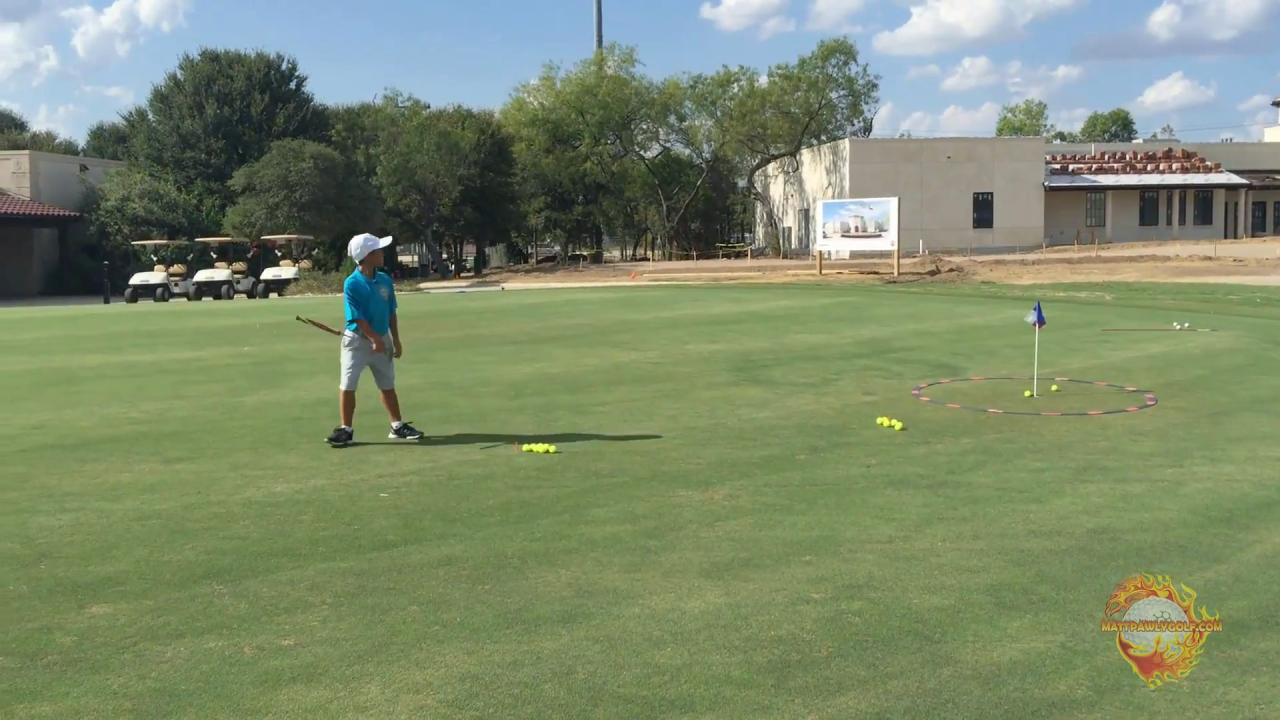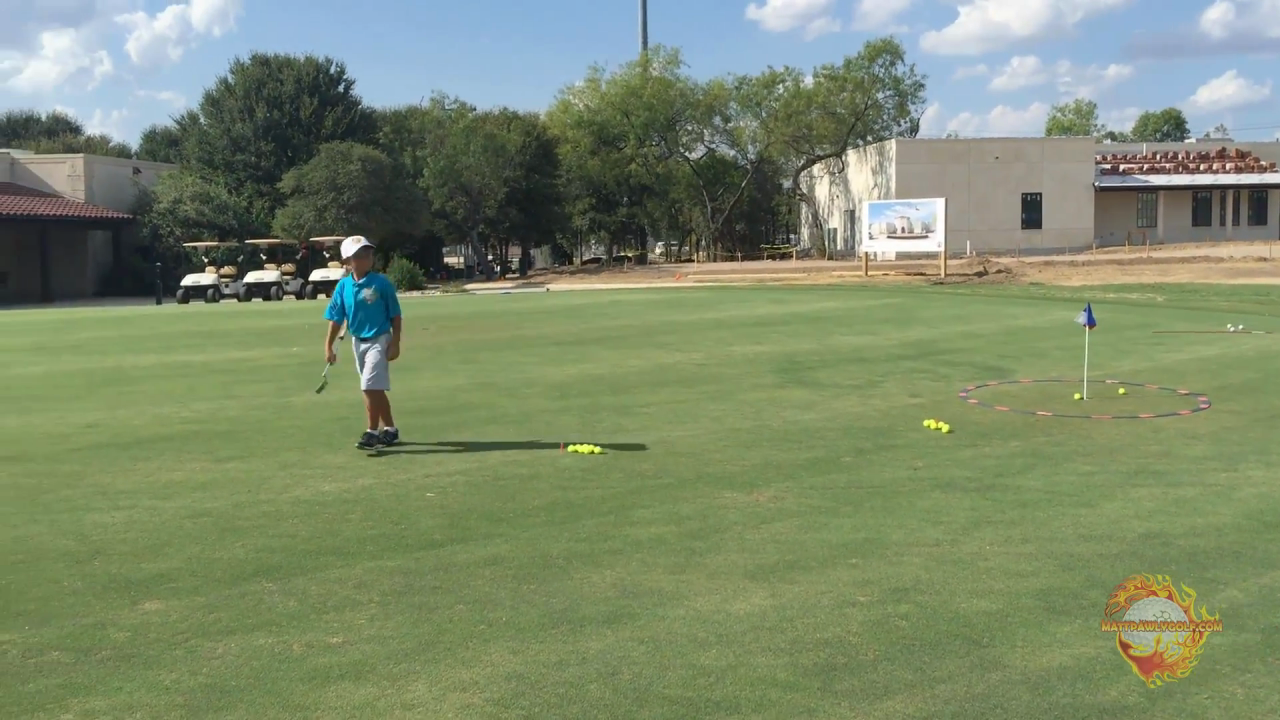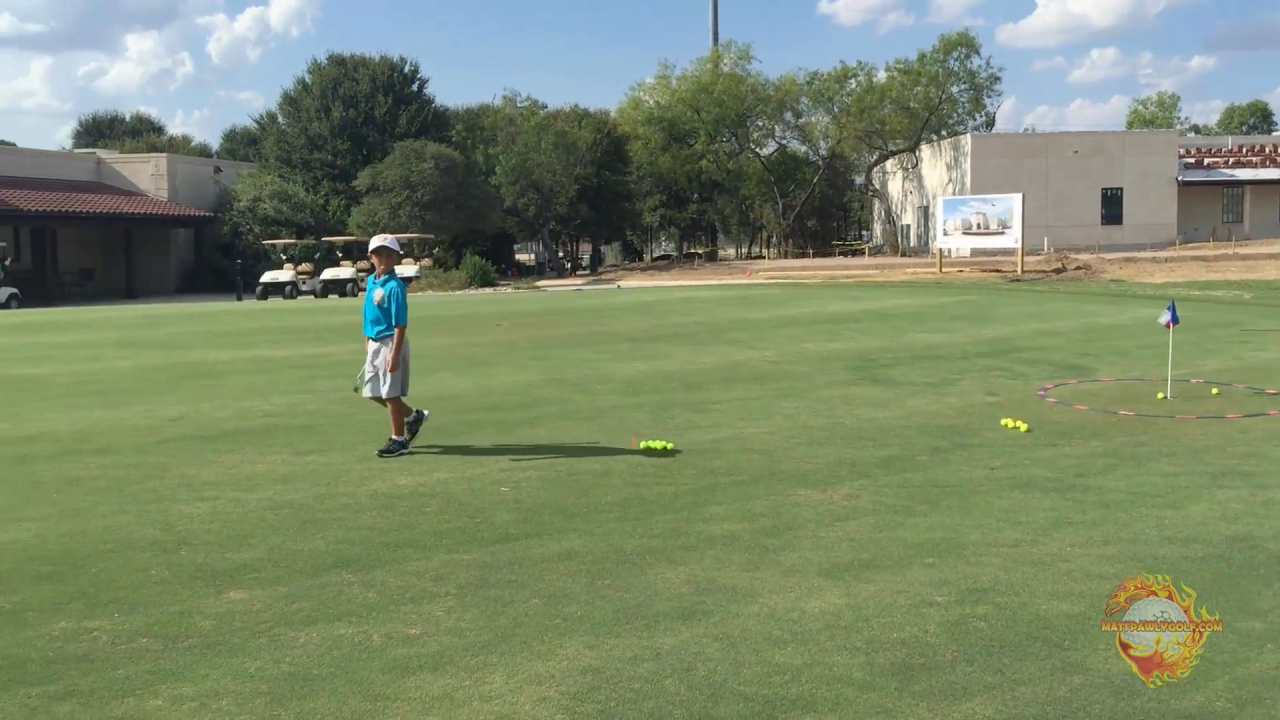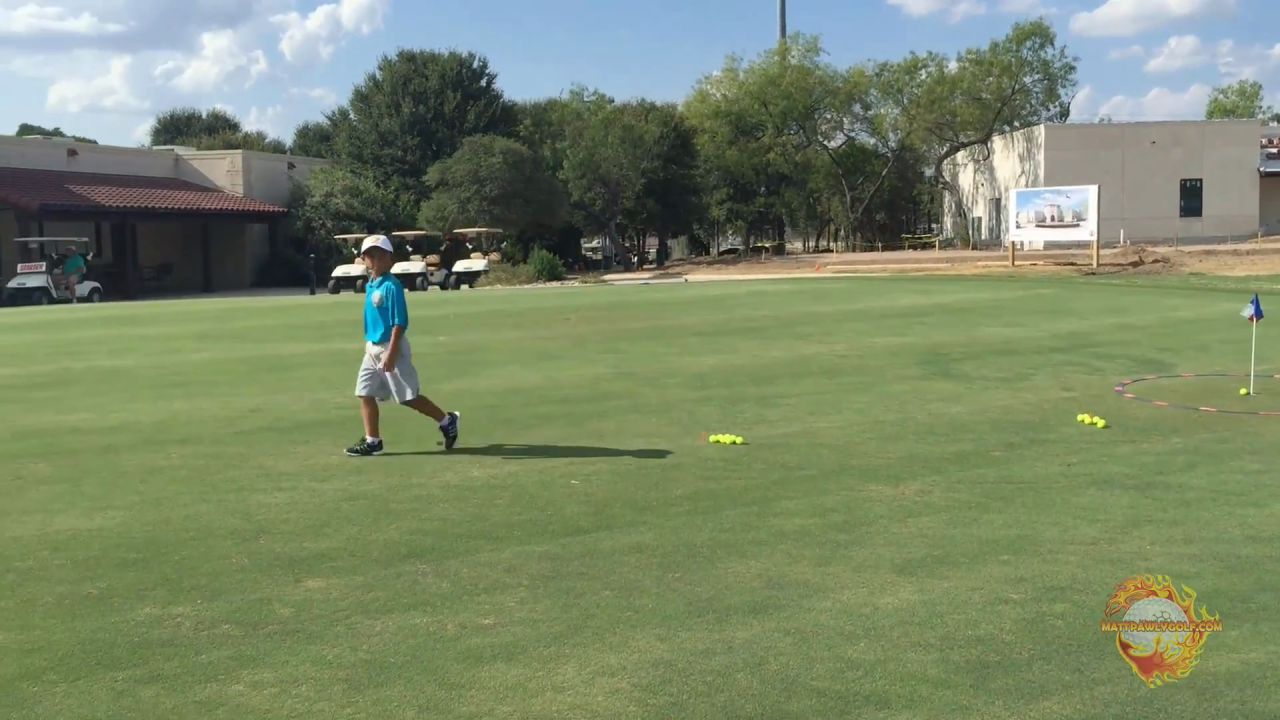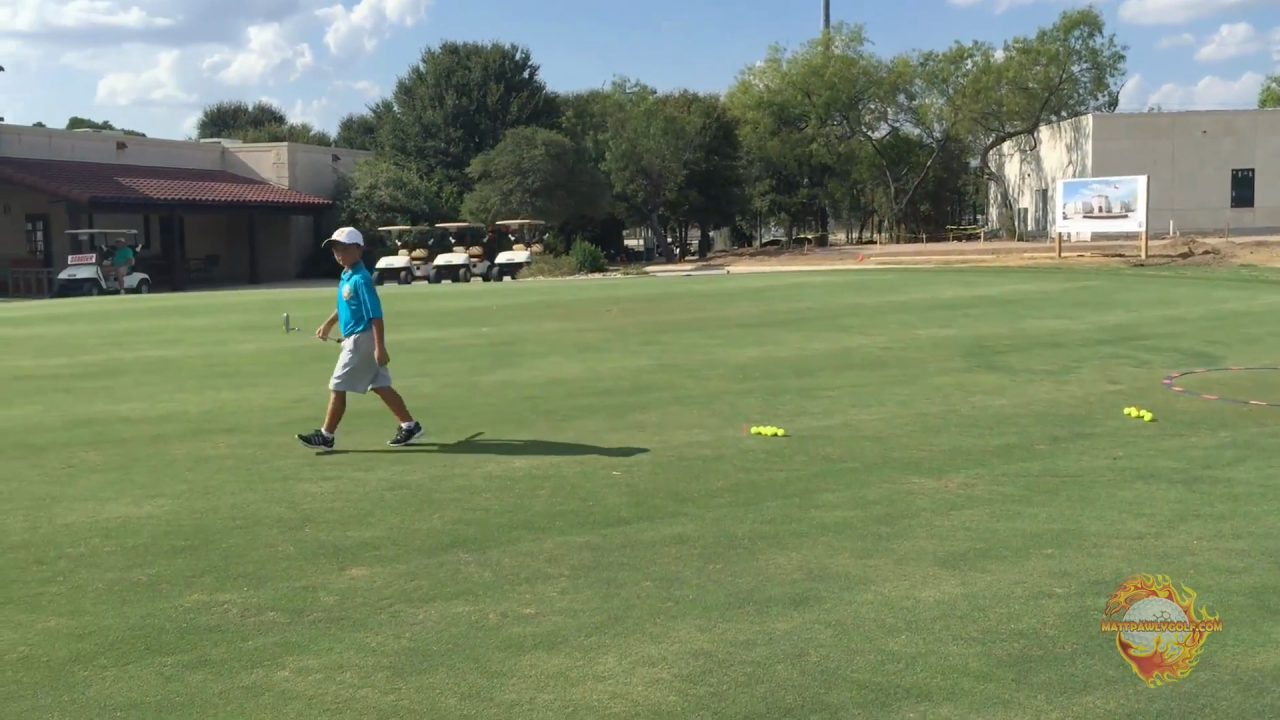
dt=0.4s
person 1, frame 1
left shoulder: (384, 280)
right shoulder: (353, 283)
left elbow: (391, 312)
right elbow: (357, 318)
left wrist: (395, 340)
right wrist: (375, 339)
left hip: (382, 339)
right hip: (355, 339)
left knee: (388, 385)
right knee: (348, 386)
left ankle: (398, 426)
right ankle: (345, 429)
person 1, frame 2
left shoulder: (382, 283)
right shoulder: (343, 286)
left elbow: (395, 315)
right elbow: (335, 317)
left wrist: (395, 343)
right wrist: (329, 345)
left hip: (379, 341)
right hip: (359, 342)
left knee: (371, 386)
right knee: (376, 388)
left ankle: (372, 432)
right ankle: (389, 430)
person 1, frame 3
left shoulder: (395, 286)
right shoulder: (371, 281)
left elbow: (399, 323)
left wrist: (394, 353)
right wrist: (368, 340)
left hip: (390, 345)
right hip: (374, 343)
left knee: (389, 393)
right knee: (373, 391)
left ankle: (399, 440)
right ankle: (412, 416)
person 1, frame 4
left shoulder: (392, 286)
right shoulder: (370, 285)
left elbow: (399, 323)
left wrist: (391, 353)
left hip: (391, 348)
right hip: (373, 348)
left knee: (407, 396)
right knee: (365, 394)
left ankle: (447, 421)
right ankle: (372, 441)
person 1, frame 5
left shoulder: (361, 279)
right shoulder: (346, 276)
left elbow: (376, 316)
left wrist: (380, 347)
right wrist: (328, 323)
left hip: (361, 340)
right hip: (354, 339)
left knee: (337, 387)
right knee: (380, 386)
left ankle: (325, 436)
right ankle: (409, 425)
